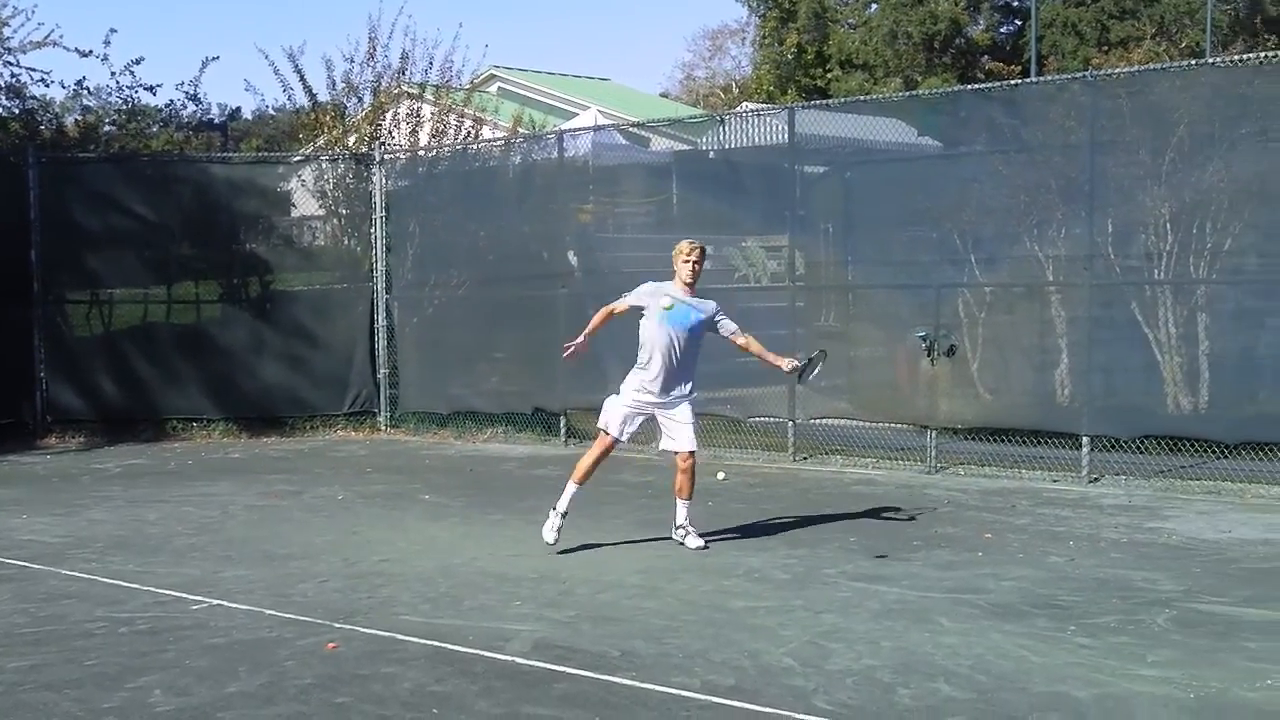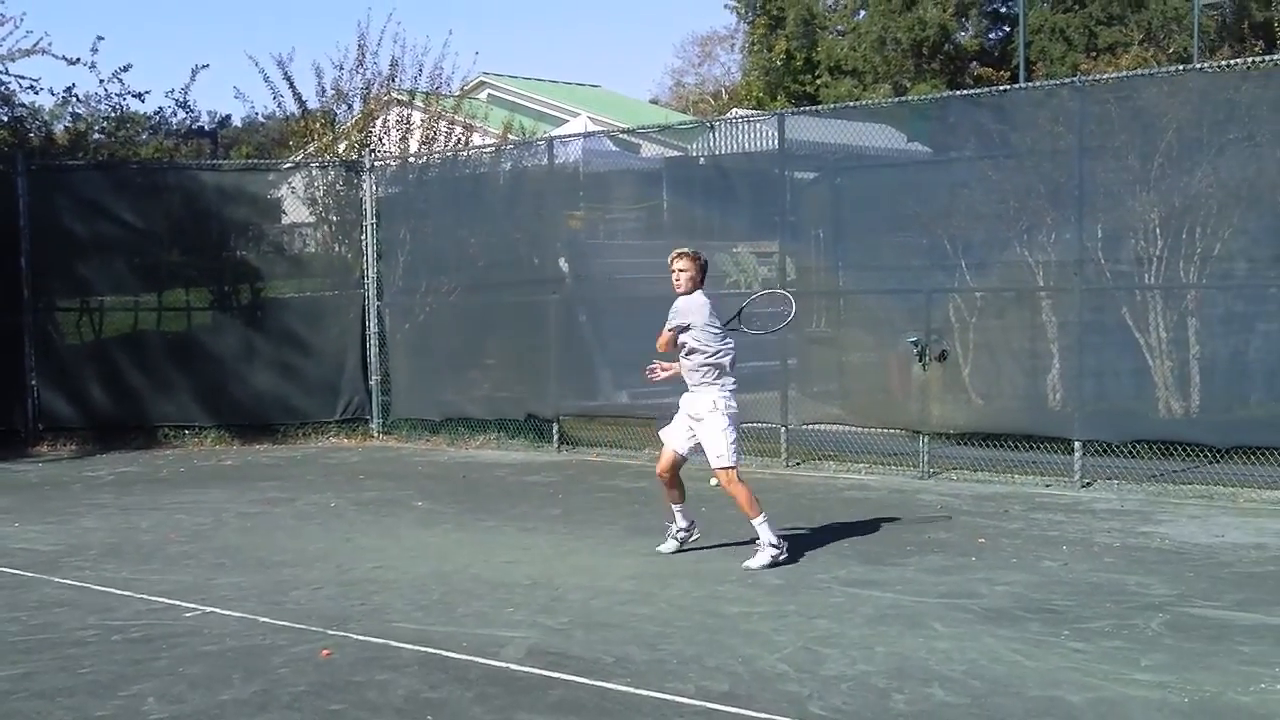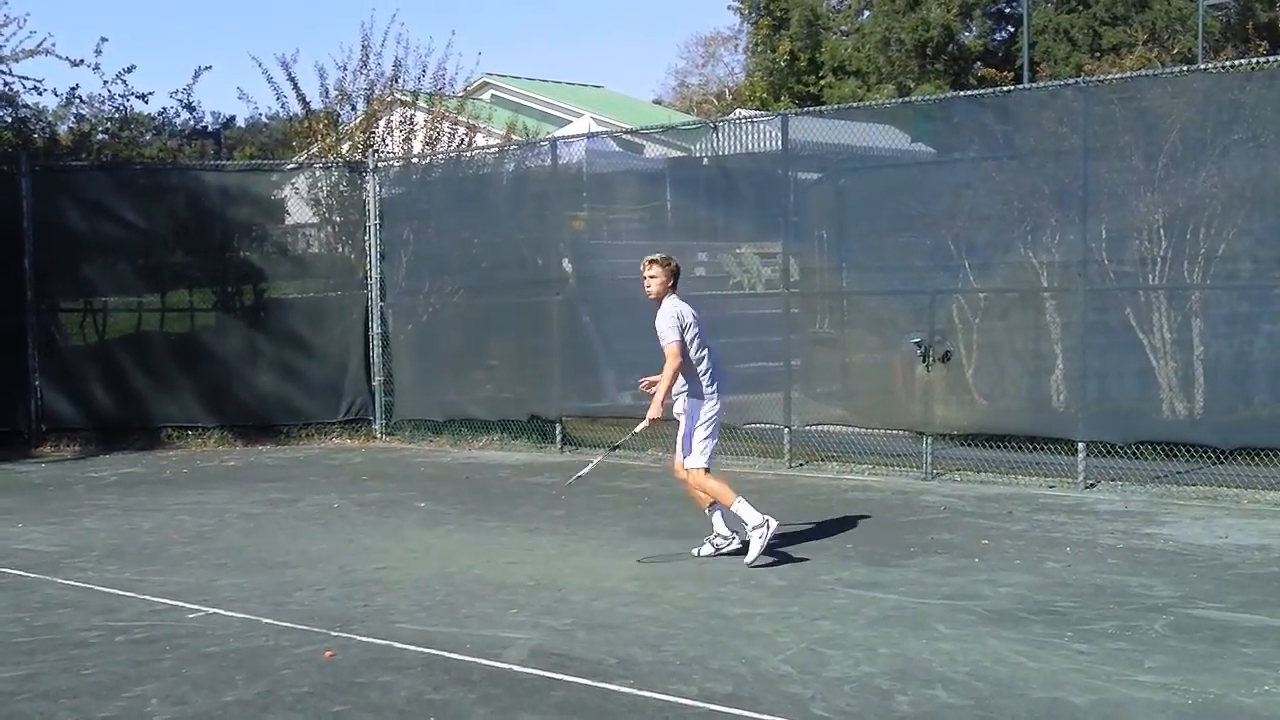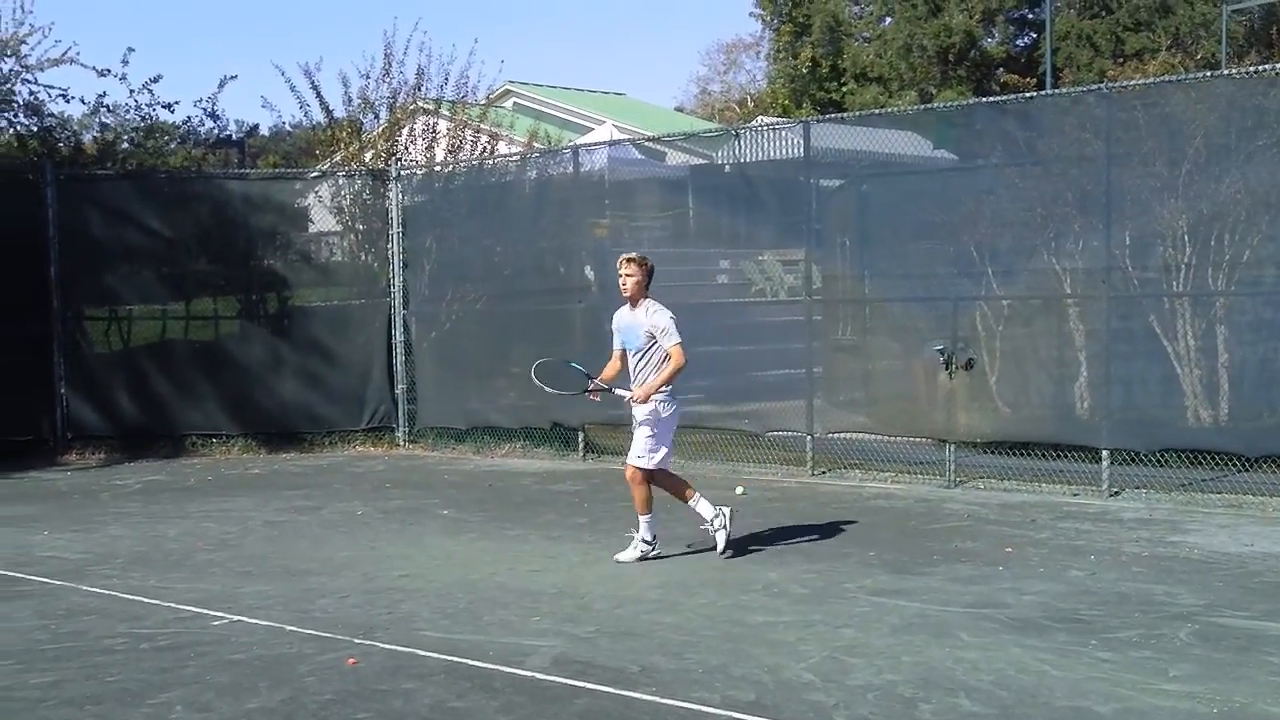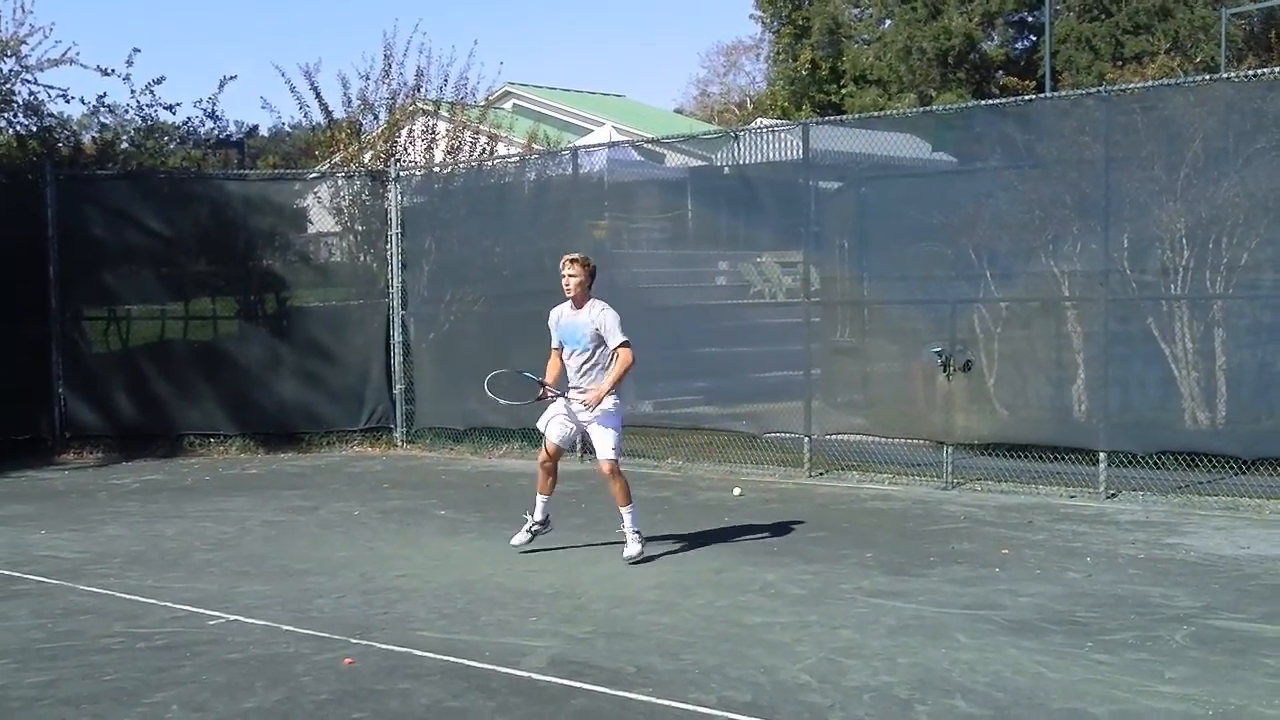
dt=0.4s
person 1, frame 1
left shoulder: (709, 309)
right shoulder: (653, 291)
left elbow: (740, 338)
right elbow: (610, 310)
left wrist: (777, 360)
right wrist: (584, 336)
left hip: (677, 395)
right hip: (639, 388)
left knee: (686, 461)
right knee: (603, 446)
left ankle: (681, 524)
right ankle: (560, 510)
person 1, frame 2
left shoulder: (687, 304)
right shoulder: (696, 305)
left elbow: (663, 346)
left wrist: (673, 364)
right wrist: (675, 368)
left hip: (715, 400)
right hip: (695, 402)
left knee: (727, 477)
right knee: (665, 469)
left ankle: (771, 543)
right ankle: (683, 526)
person 1, frame 3
left shoulder: (666, 314)
right shoulder: (682, 310)
left elbow: (674, 361)
left wrist: (659, 400)
right wrist: (662, 380)
left hip: (697, 402)
right hip: (701, 399)
left knee: (696, 475)
right knee: (681, 469)
left ankle: (759, 522)
right ankle: (722, 535)
person 1, frame 4
left shoulder: (659, 315)
right shoulder: (620, 318)
left elbow: (679, 358)
right elbow: (617, 361)
left wrist: (649, 388)
right wrist: (600, 381)
left hip: (658, 406)
right hip: (642, 406)
left knee: (634, 473)
right knee: (656, 473)
left ankle: (646, 540)
right ankle: (714, 515)
person 1, frame 5
left shoulder: (603, 315)
right shoulder: (557, 315)
left elbow: (626, 355)
left wrist: (602, 389)
right wrist: (548, 384)
left hip: (601, 403)
right hip: (570, 399)
left knee: (609, 467)
right knee: (547, 457)
left ankle: (631, 533)
right ankle: (539, 520)
